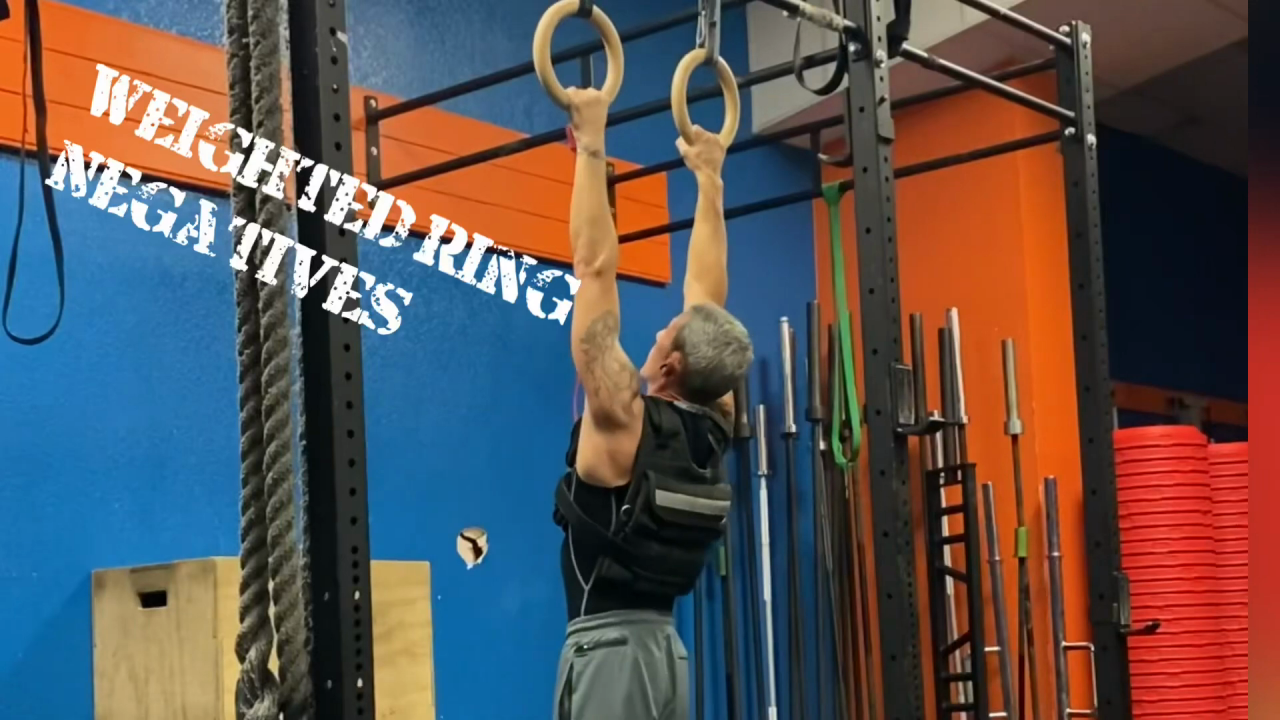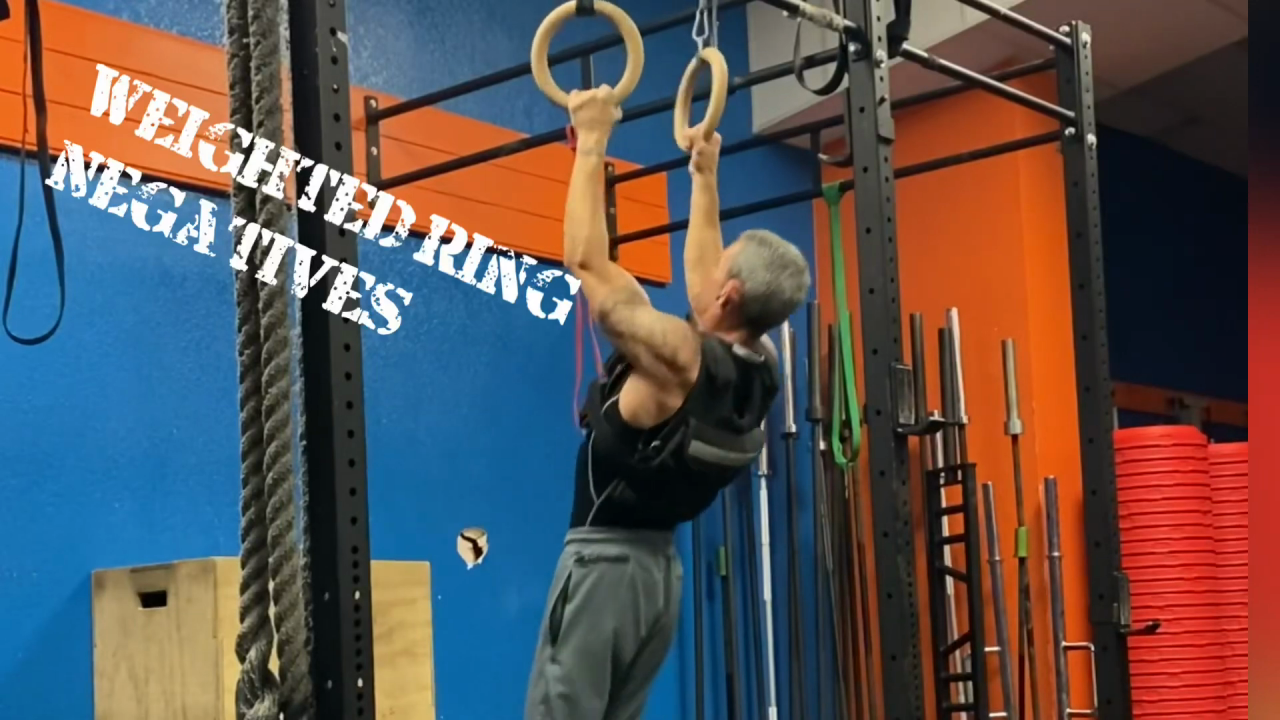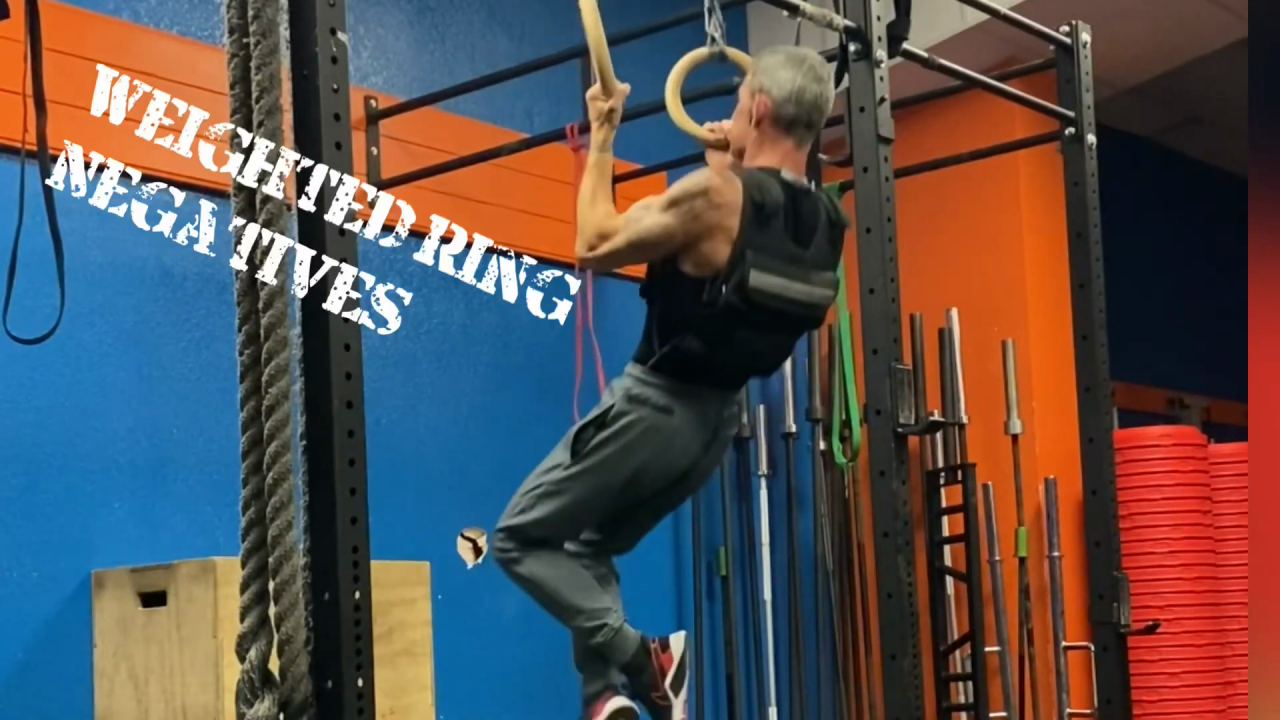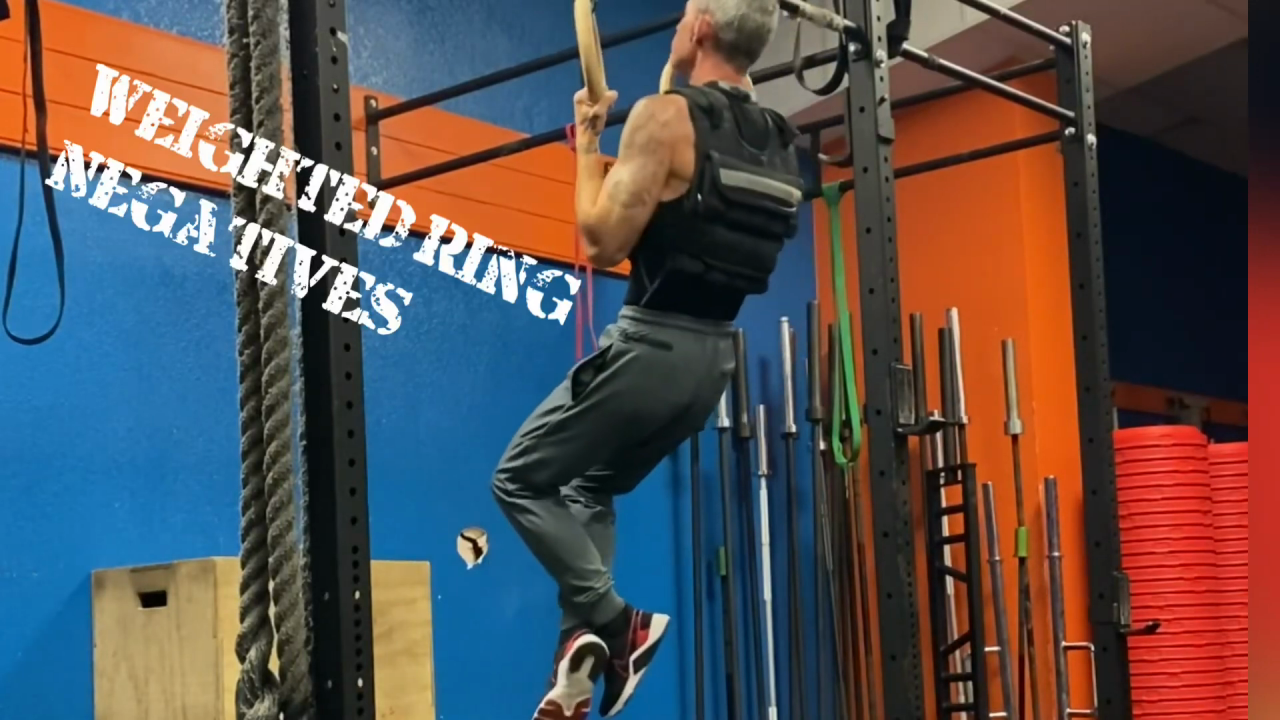
dt=0.5s
person 1, frame 1
left shoulder: (623, 422)
right shoulder: (714, 428)
left elbow: (595, 267)
right elbow: (708, 298)
left wrist: (591, 143)
right wrist: (708, 178)
left hip: (608, 650)
right hip: (664, 649)
person 1, frame 2
left shoulder: (678, 360)
right shoulder: (761, 370)
left elbow: (585, 261)
right elbow: (701, 281)
left wrist: (591, 140)
right wrist: (704, 178)
left hip: (605, 565)
right hip: (660, 570)
person 1, frame 3
left shoulder: (715, 195)
right shoulder: (826, 225)
left elbow: (595, 245)
left wrist: (600, 141)
left hip: (652, 407)
right hip: (713, 420)
left knee: (522, 536)
right knee: (590, 548)
left ankle: (635, 660)
person 1, frame 4
left shoulder: (665, 115)
right shoulder: (776, 140)
left elbow: (603, 243)
left wrist: (586, 142)
left hip: (651, 345)
right hip: (712, 353)
left knee: (522, 480)
right knee: (589, 487)
left ankle: (614, 625)
right ankle: (585, 638)
